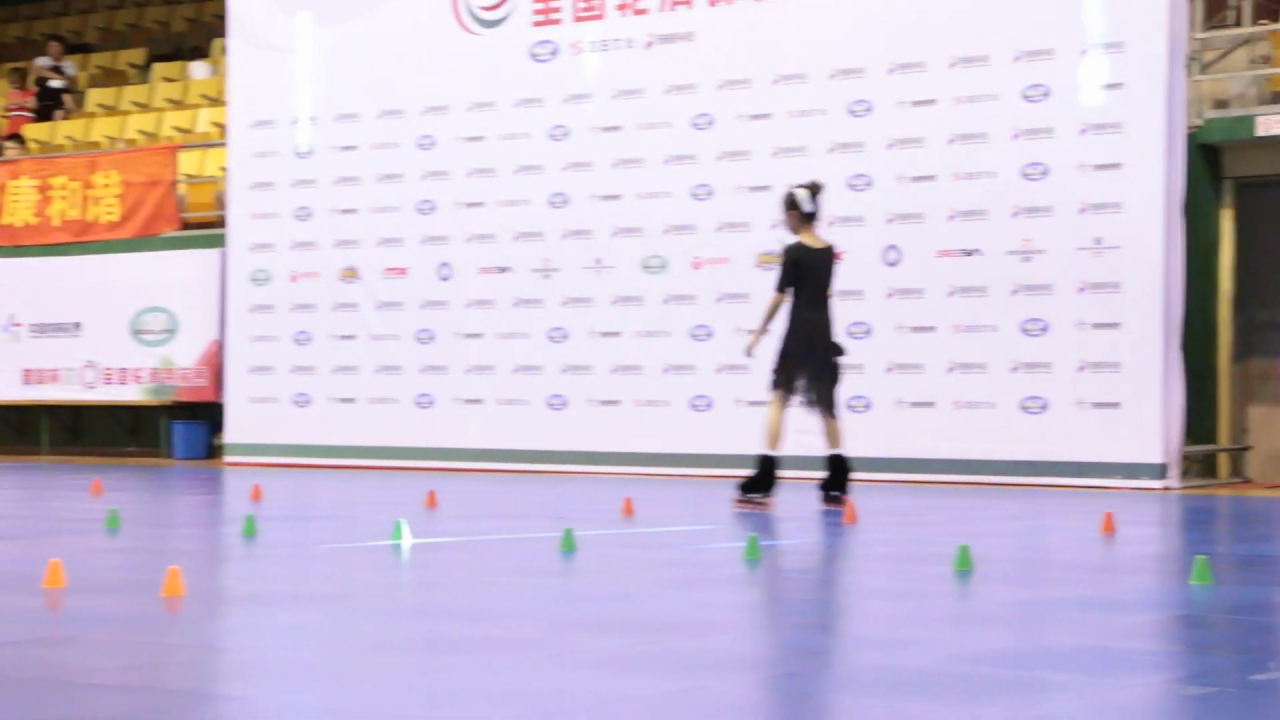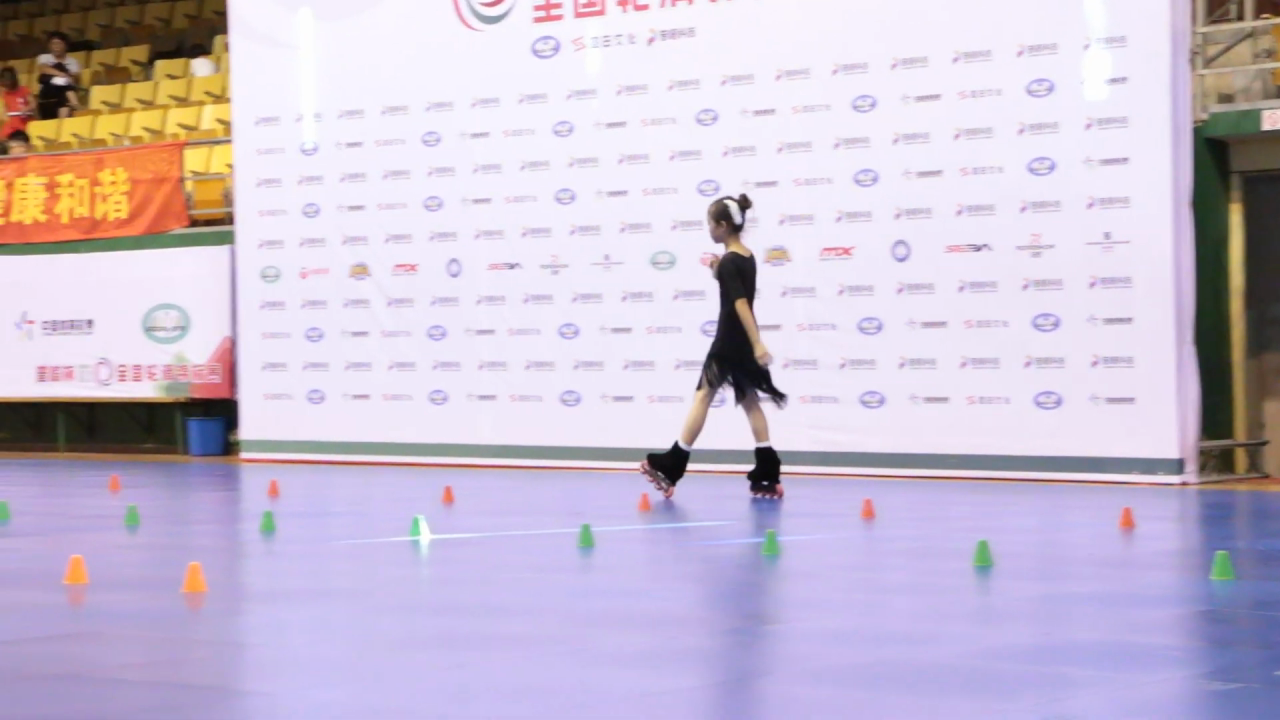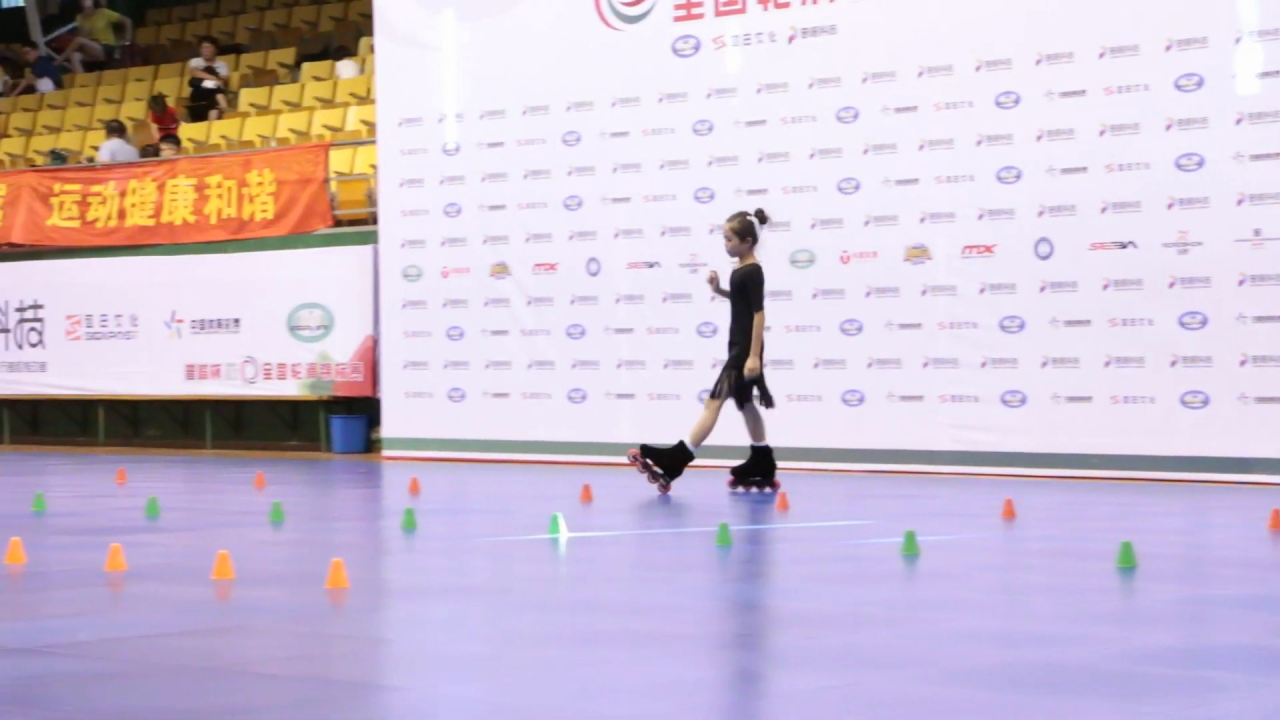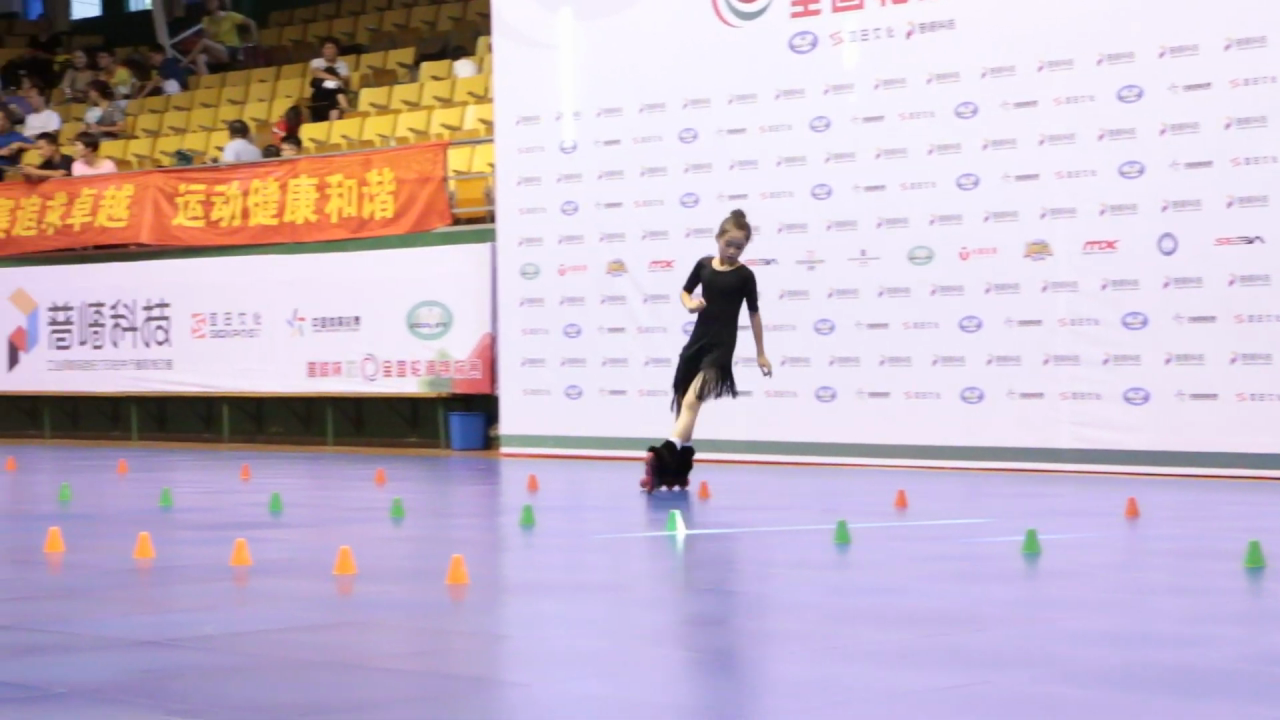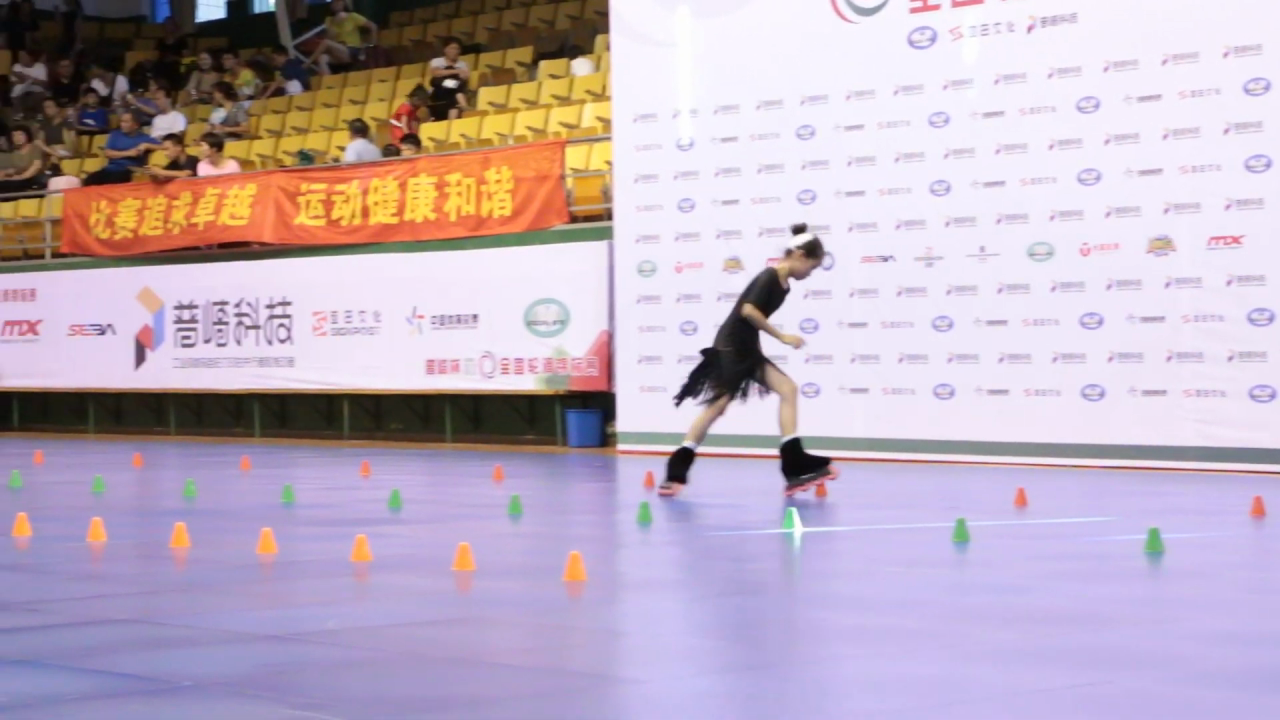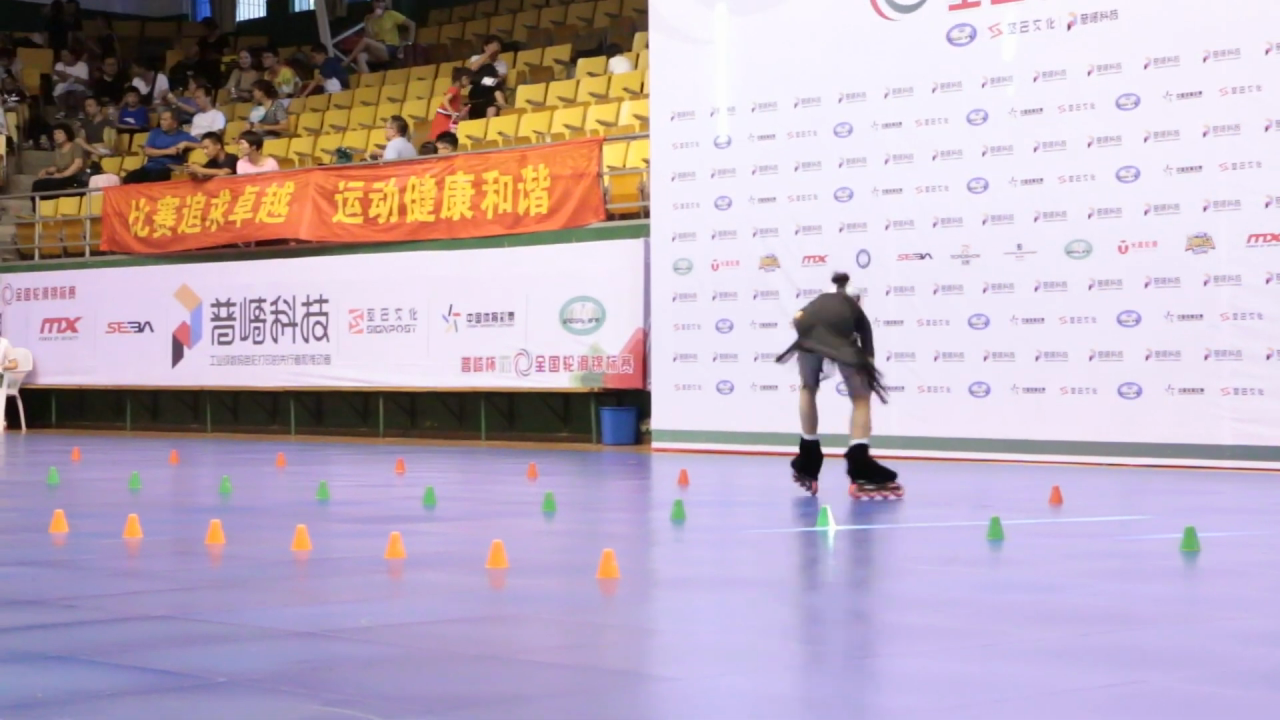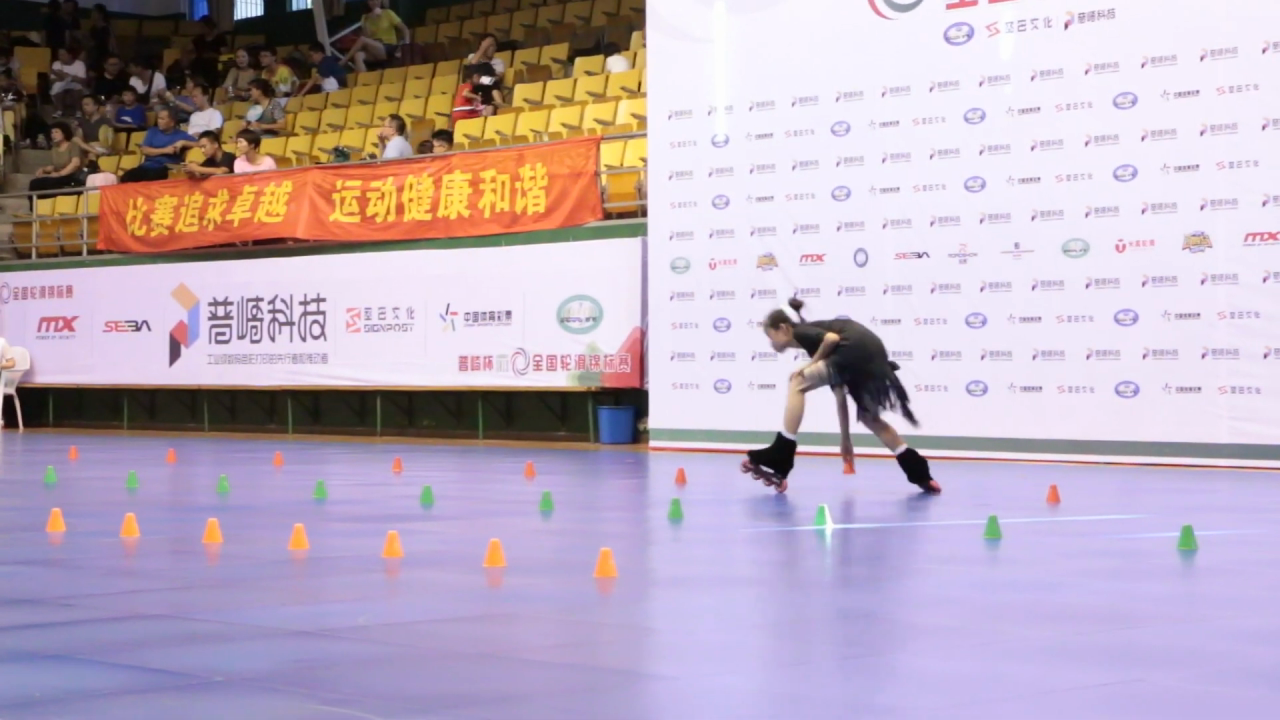
dt=0.4s
person 1, frame 1
left shoulder: (794, 251)
right shoulder: (828, 250)
left elbow: (780, 296)
left wrist: (758, 334)
left hip: (800, 334)
right hip: (822, 334)
left knee: (778, 400)
right knee: (825, 405)
left ankle: (762, 484)
right ankle: (837, 485)
person 1, frame 2
left shoulder: (729, 261)
right shoulder: (747, 257)
left elbow: (741, 303)
left wrist: (757, 343)
left hip: (730, 340)
right hip: (744, 338)
left knee: (703, 397)
right knee: (749, 401)
left ankle: (670, 466)
right ankle: (767, 476)
person 1, frame 3
left shoulder: (752, 272)
right shoulder: (742, 269)
left elbow: (759, 313)
left wrist: (754, 356)
right wrist: (718, 290)
left hip: (744, 348)
right hip: (740, 347)
left knee: (714, 403)
right knee: (745, 404)
left ankle: (671, 463)
right ankle: (762, 469)
person 1, frame 4
left shoulder: (745, 275)
right shoulder: (703, 265)
left elbow: (754, 314)
right elbow: (685, 292)
left wrist: (760, 354)
right wrist: (690, 305)
left hip: (721, 347)
right hip: (698, 341)
left knee: (692, 400)
right knee: (682, 401)
left ankle: (667, 459)
right ankle: (676, 468)
person 1, frame 5
left shoulder: (785, 285)
right shoulder: (770, 276)
right elbow: (748, 310)
right wrist: (781, 336)
left hip: (749, 348)
right hip: (730, 343)
left knee: (789, 389)
right knee: (719, 403)
left ankle: (795, 464)
right ankle: (679, 465)
person 1, frame 6
left shoulder: (820, 301)
right shoulder: (857, 313)
left elbow: (798, 318)
right elbow: (868, 360)
left wrist: (805, 339)
left hip: (809, 327)
right hip: (839, 330)
left knee: (808, 388)
right knee: (861, 398)
left ankle: (808, 463)
right ankle: (861, 468)
person 1, frame 7
left shoulder: (801, 333)
left elbow: (832, 338)
right elbow: (840, 392)
left wrist: (813, 363)
right wrist: (845, 439)
left hip: (854, 351)
right hip: (873, 353)
left knee: (797, 385)
right knee: (870, 418)
left ankle: (777, 462)
right ankle: (918, 470)
